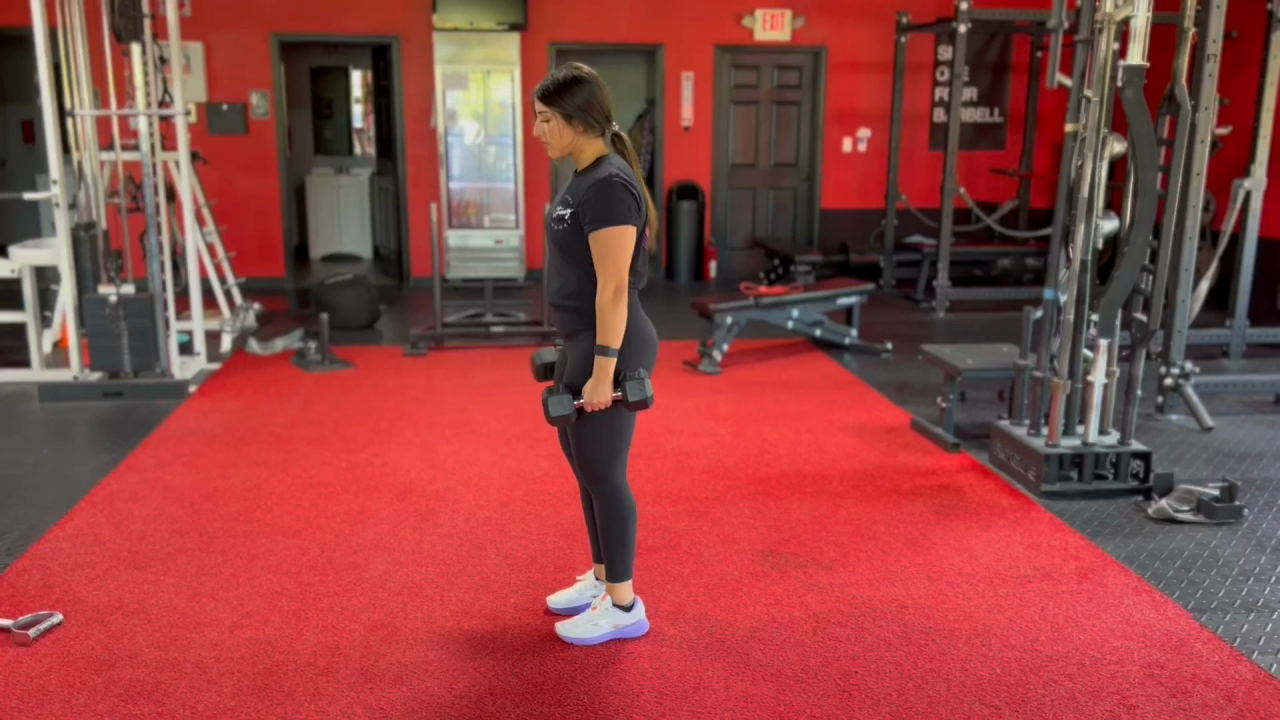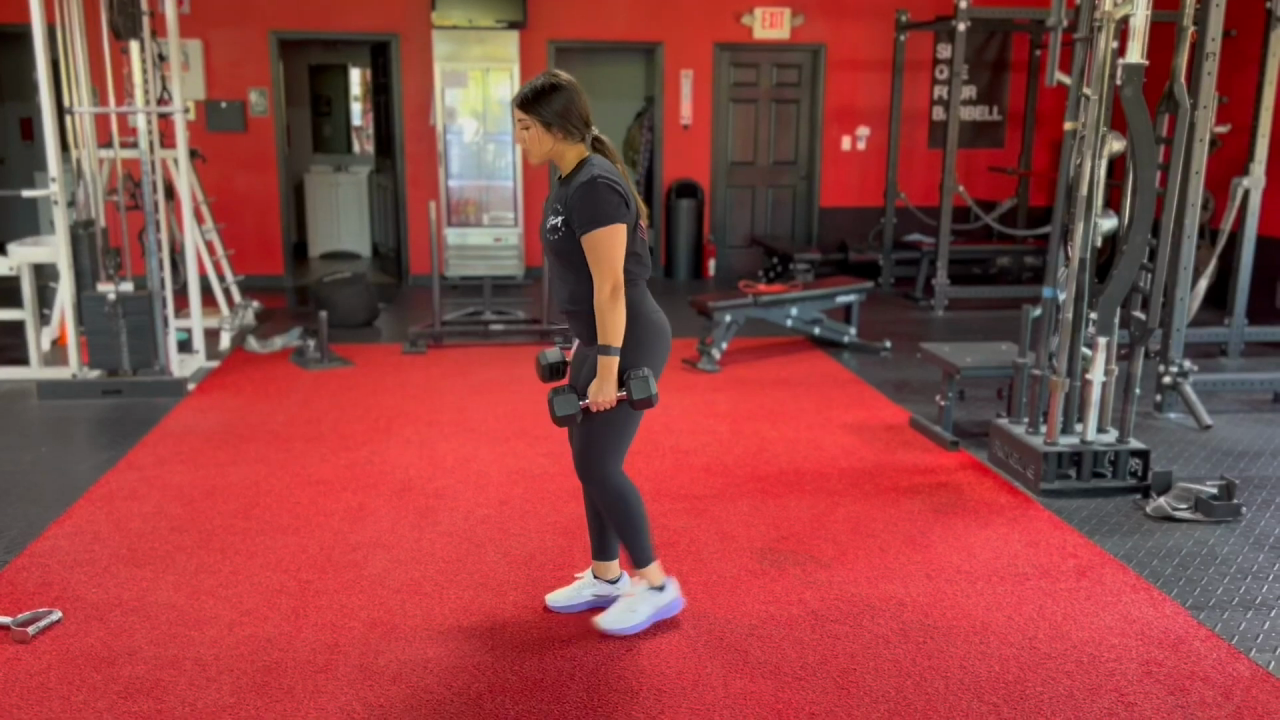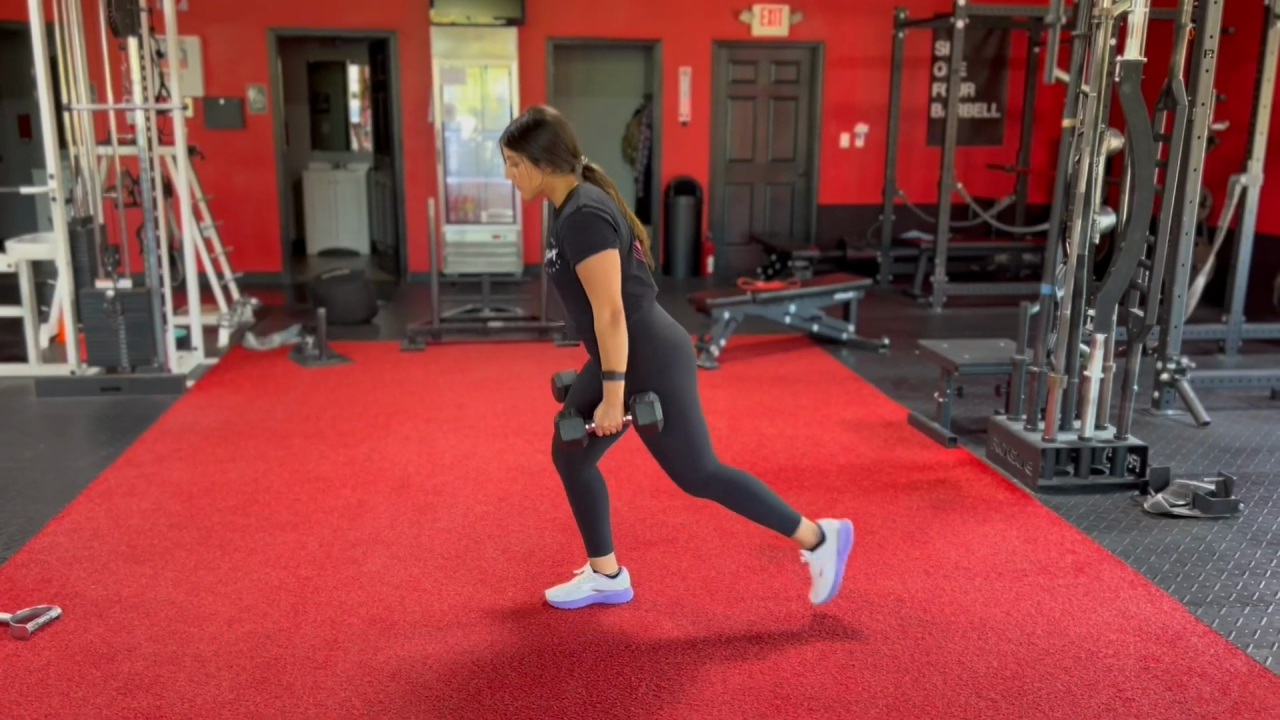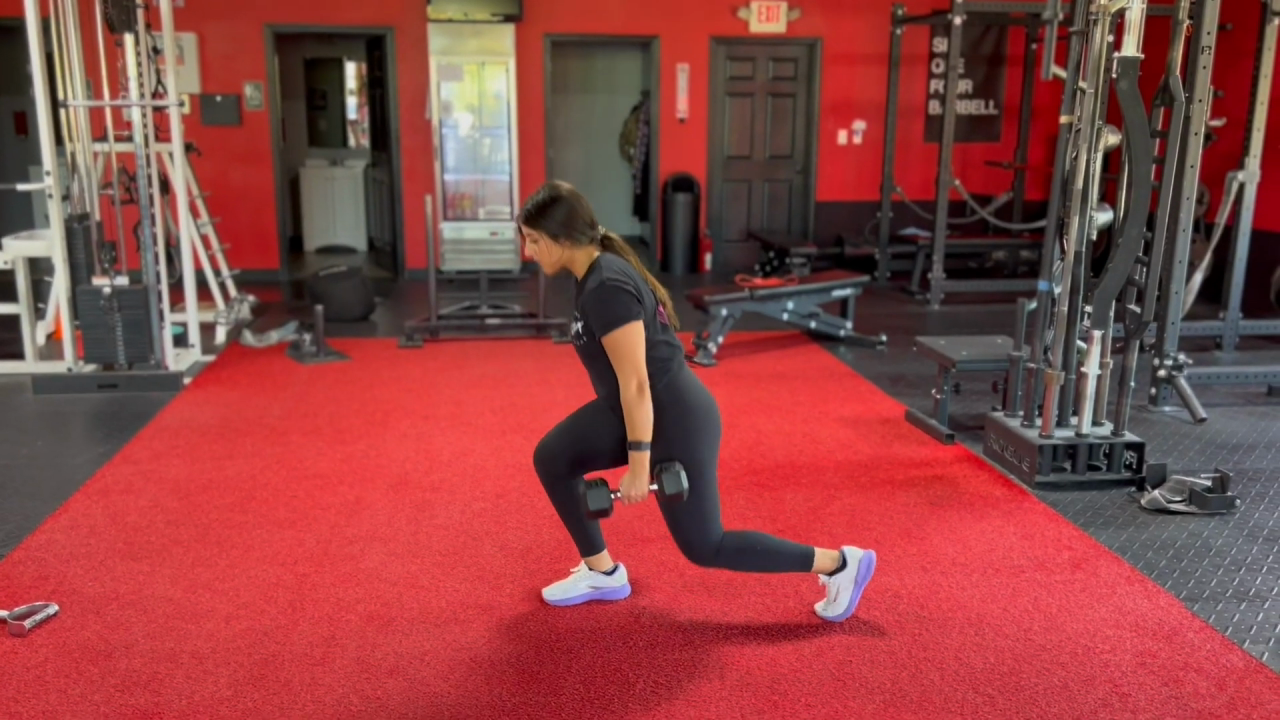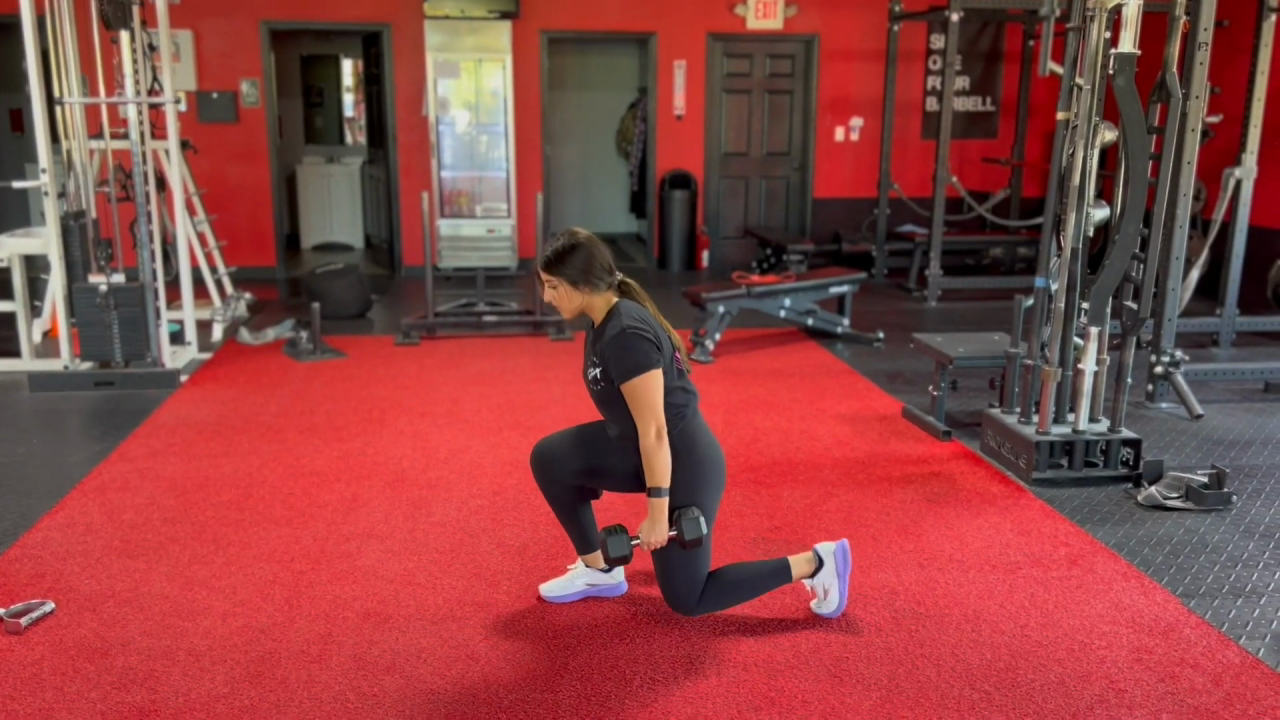
dt=0.3s
person 1, frame 1
left shoulder: (609, 185)
right shoulder: (588, 176)
left elbow: (613, 289)
left wrist: (603, 371)
left hip: (609, 347)
right hip: (583, 343)
left knee: (602, 473)
right knee: (583, 465)
left ankle: (624, 606)
right ankle: (604, 577)
person 1, frame 2
left shoulder: (595, 184)
right shoulder: (575, 179)
left elbow: (610, 285)
left wrist: (605, 370)
right wrist: (592, 356)
left hip: (629, 340)
right hip: (600, 338)
left knee: (600, 467)
right knee: (586, 459)
left ankle: (656, 586)
right ankle: (607, 576)
person 1, frame 3
left shoulder: (584, 216)
right shoulder: (572, 207)
left elbow: (611, 313)
left wrist: (613, 396)
right wrist: (599, 374)
left hip: (653, 359)
right hip: (628, 353)
left knee: (695, 472)
right knee: (569, 452)
left ankle: (819, 538)
right ankle: (605, 574)
person 1, frame 4
left shoulder: (607, 289)
right shoulder: (595, 276)
left elbow: (635, 382)
left wrist: (638, 462)
right wrist: (621, 438)
left hip: (676, 419)
right hip: (647, 411)
left knee: (702, 545)
right knee: (552, 458)
left ankle: (840, 563)
right ankle: (602, 572)
person 1, frame 5
left shoulder: (626, 335)
right shoulder: (607, 320)
left elbow: (654, 431)
left wrist: (658, 510)
right wrist: (603, 468)
left hip: (684, 463)
right hip: (650, 451)
left knee: (686, 598)
right knee: (549, 460)
left ankle: (817, 563)
right ankle: (599, 569)
